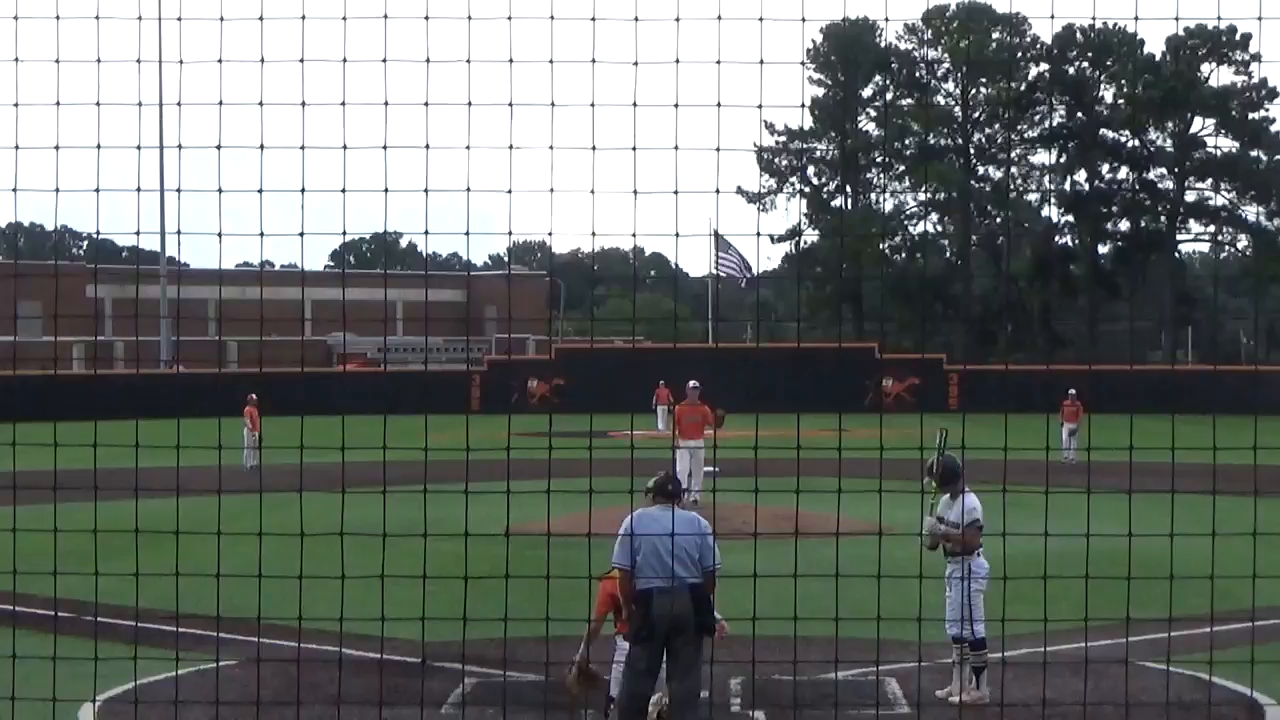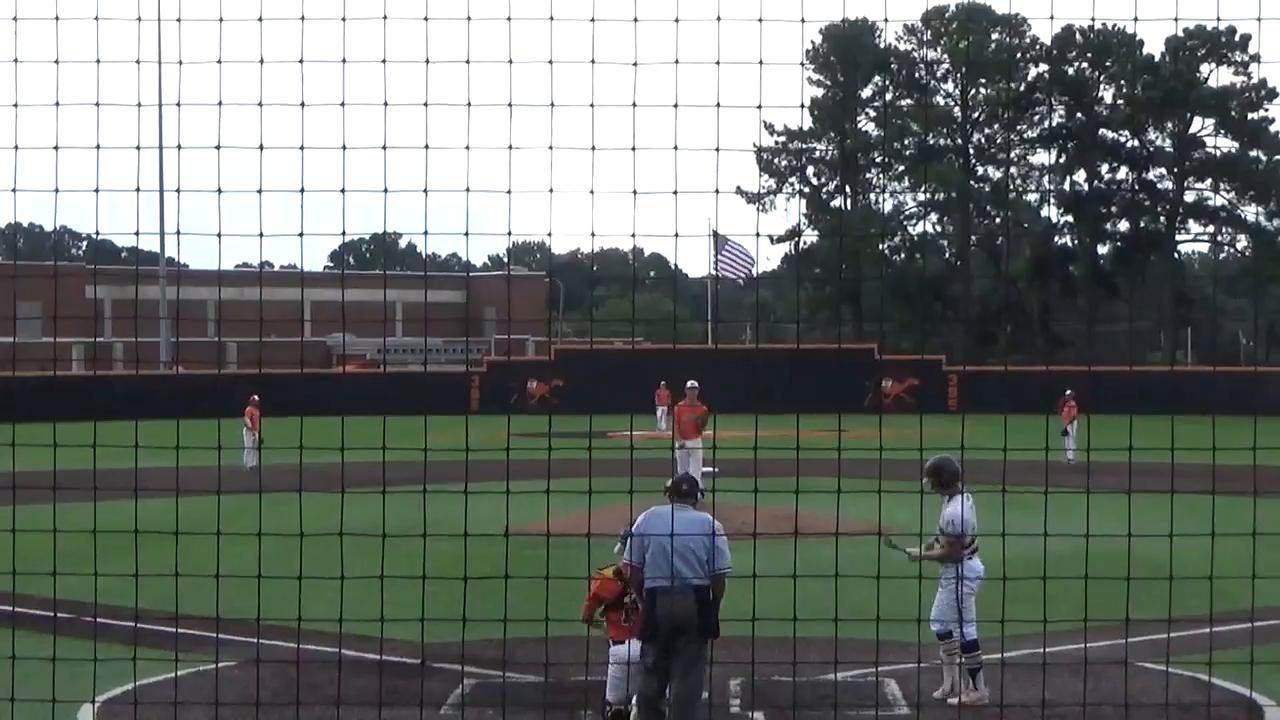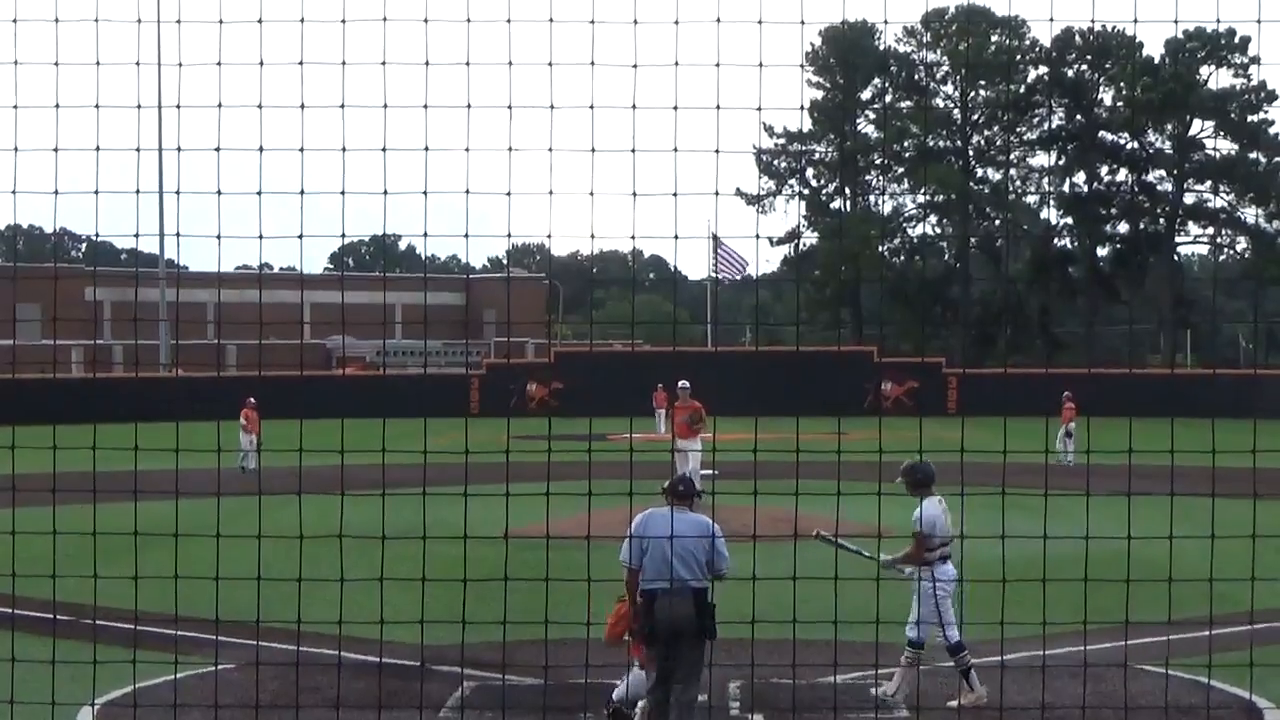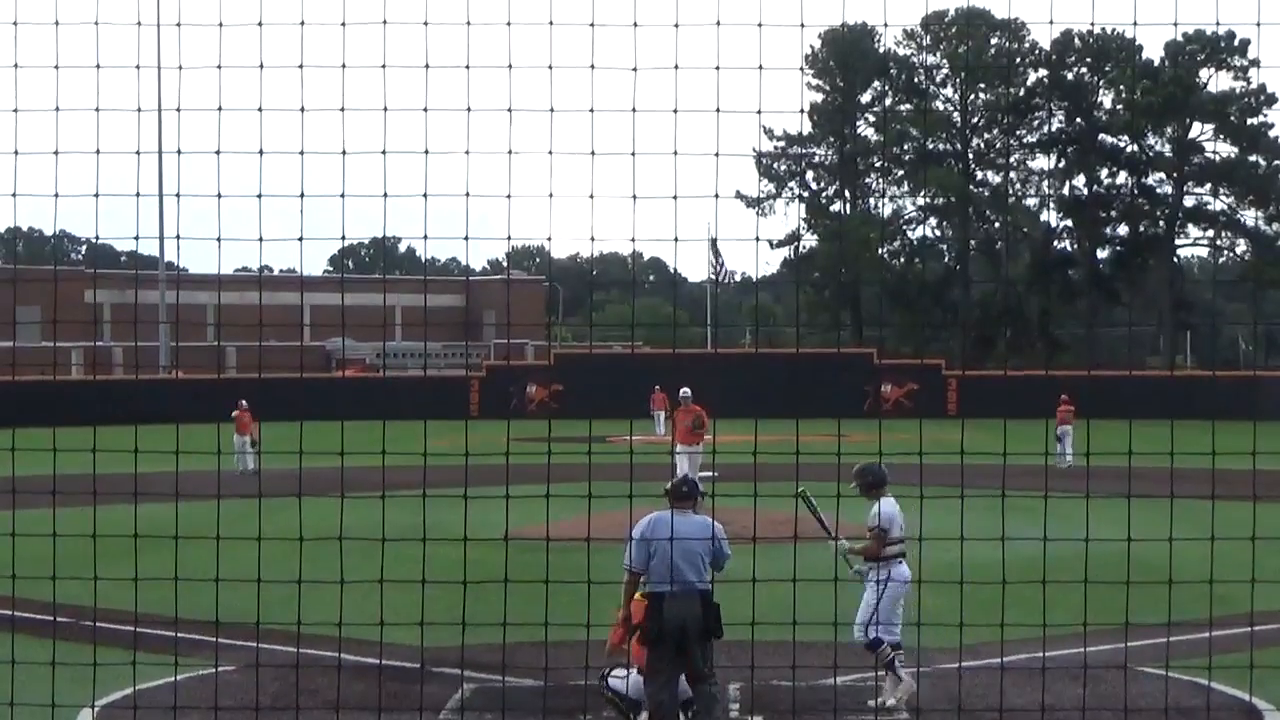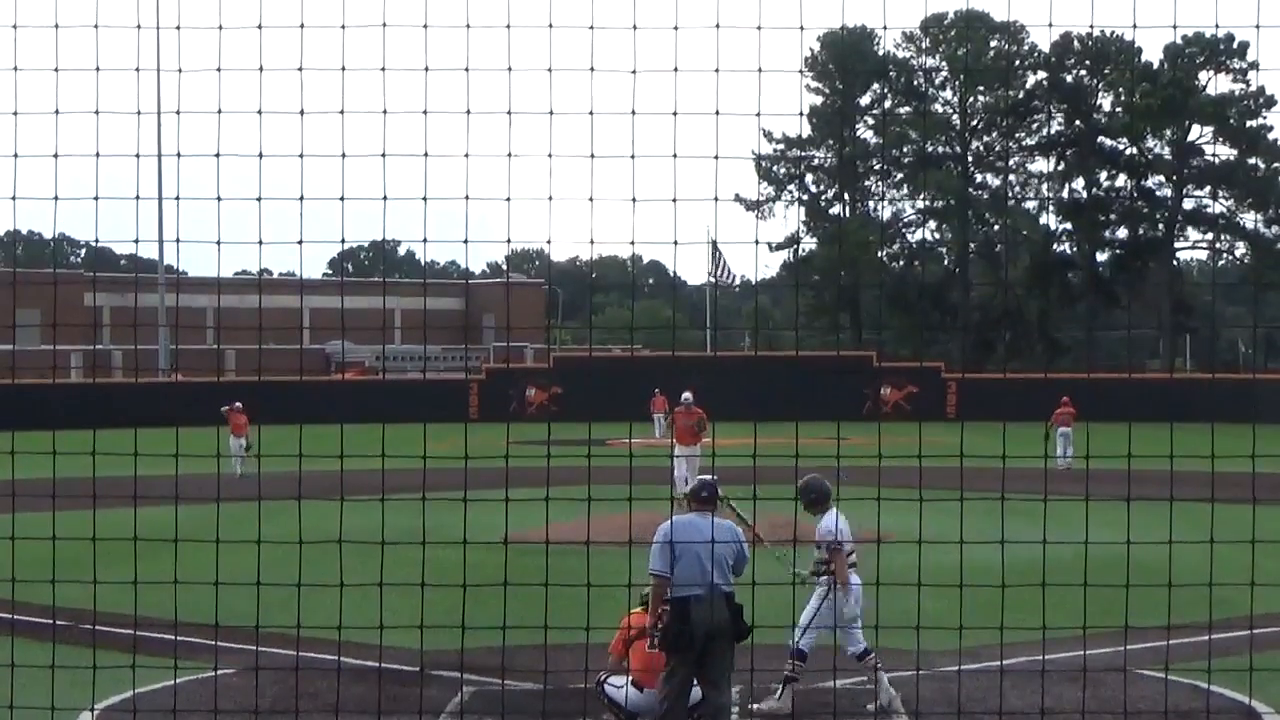
dt=0.4s
person 1, frame 1
left shoulder: (969, 504)
right shoulder: (945, 501)
left elbow: (972, 542)
right elbow: (932, 544)
left wrist: (943, 532)
right wrist: (931, 531)
left hip: (969, 570)
right hip: (954, 569)
left knee: (972, 629)
right knee: (956, 628)
left ankle: (979, 689)
right ankle: (960, 684)
person 1, frame 2
left shoulder: (954, 512)
right shoulder: (961, 498)
left elbow: (951, 553)
left wrist: (922, 555)
right wrist: (932, 545)
left hip: (959, 574)
right hip: (956, 571)
left knee: (964, 631)
right knee: (940, 623)
left ankle: (977, 690)
right ankle: (953, 682)
person 1, frame 3
left shoulder: (923, 513)
right shoulder: (939, 504)
left elbow: (917, 553)
left wrist: (890, 560)
right wrist: (916, 568)
left hip: (933, 578)
right hip: (933, 574)
left knee: (948, 635)
right knee: (915, 632)
left ankle: (974, 690)
right ankle: (898, 688)
person 1, frame 4
left shoulder: (881, 508)
right shoulder: (890, 505)
left elbow: (875, 548)
left wrist: (847, 548)
right wrist: (867, 568)
left hip: (887, 577)
right hip: (894, 574)
left knee: (865, 630)
right knee: (890, 633)
left ankle: (902, 680)
right ankle: (893, 692)
person 1, frame 5
left shoulder: (827, 524)
right shoulder: (836, 516)
left elbow: (839, 563)
left wrist: (845, 600)
right wrist: (811, 573)
left hip: (835, 590)
right hip: (850, 587)
left knee: (799, 640)
right knee: (856, 645)
left ankle: (782, 699)
right ankle: (888, 697)
person 2, frame 1
left shoulder: (635, 520)
right shoulder: (697, 522)
left elbow: (624, 573)
right elbow: (710, 572)
left wrist: (627, 607)
right wrist: (706, 606)
left hip: (650, 603)
right hip: (689, 602)
left knee: (639, 673)
right knee: (685, 675)
person 2, frame 2
left shoulder: (647, 519)
right shoulder: (709, 524)
left elbow: (632, 568)
right elbow: (719, 576)
left wrist: (643, 598)
right wrist: (712, 608)
left hip: (657, 602)
right hip: (695, 603)
left knee: (652, 674)
right knee: (688, 676)
person 2, frame 3
left shoulder: (644, 521)
right shoulder: (707, 525)
left elbow: (631, 570)
right elbow: (720, 572)
left wrist: (634, 604)
left hip: (655, 605)
right hip: (693, 605)
left knee: (658, 677)
right knee: (688, 678)
person 2, frame 4
left shoulder: (649, 524)
right shoulder: (711, 527)
left elbow: (633, 573)
right elbow: (719, 565)
left wrist: (626, 608)
left hip: (661, 608)
right hip: (698, 607)
left knee: (660, 677)
right knee: (703, 676)
person 2, frame 5
left shoulder: (671, 527)
right shoulder: (732, 530)
left elbow: (660, 578)
right elbow: (739, 571)
left wrist: (653, 614)
left hip: (685, 612)
right hip: (723, 610)
left knee: (676, 680)
right knee: (718, 681)
